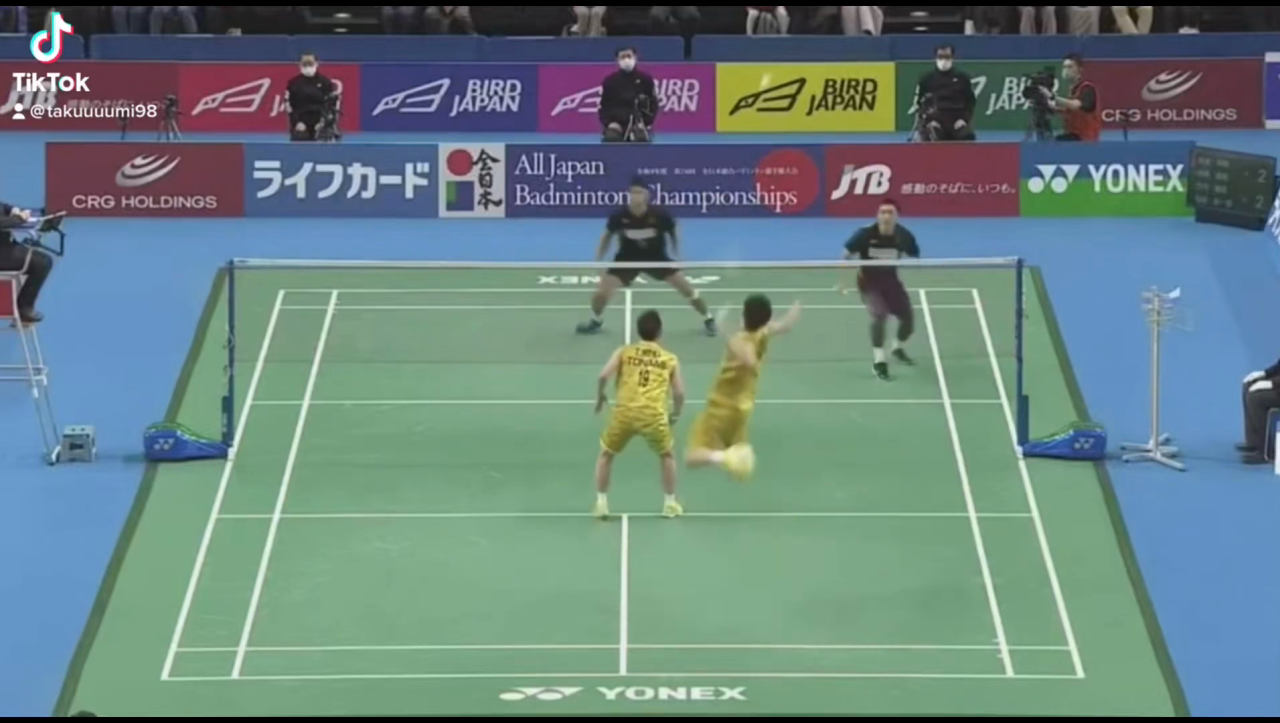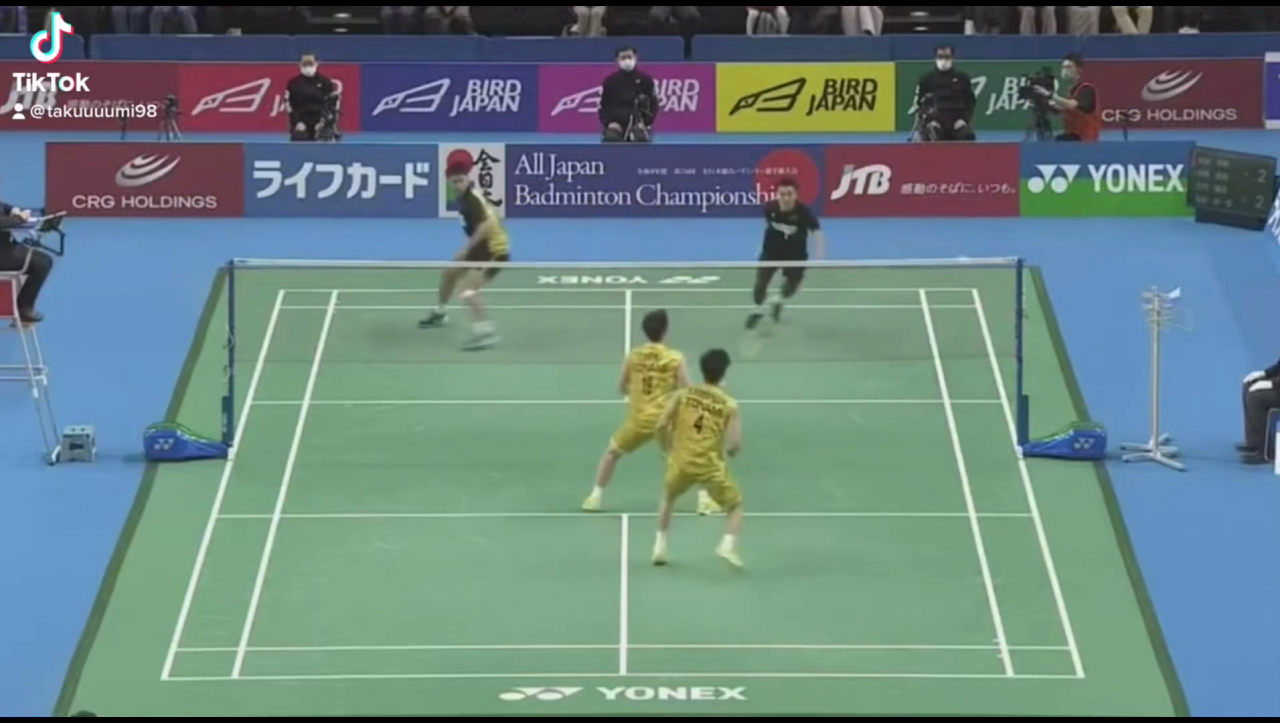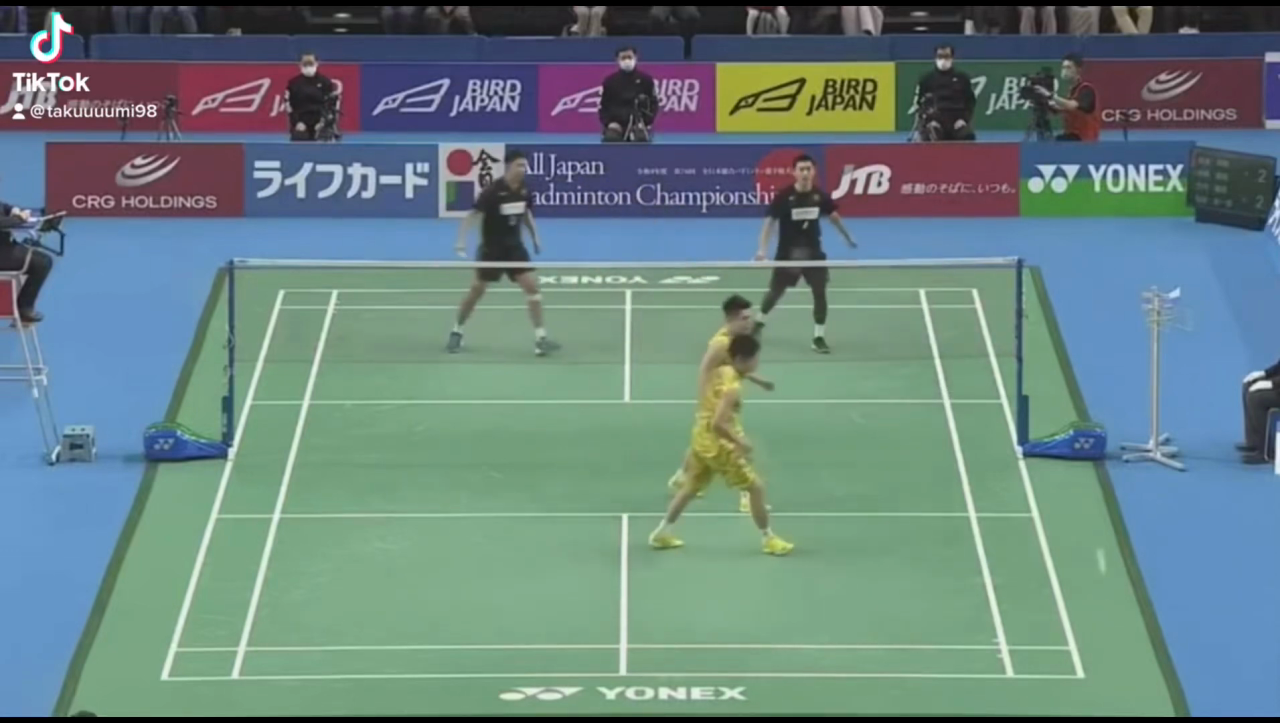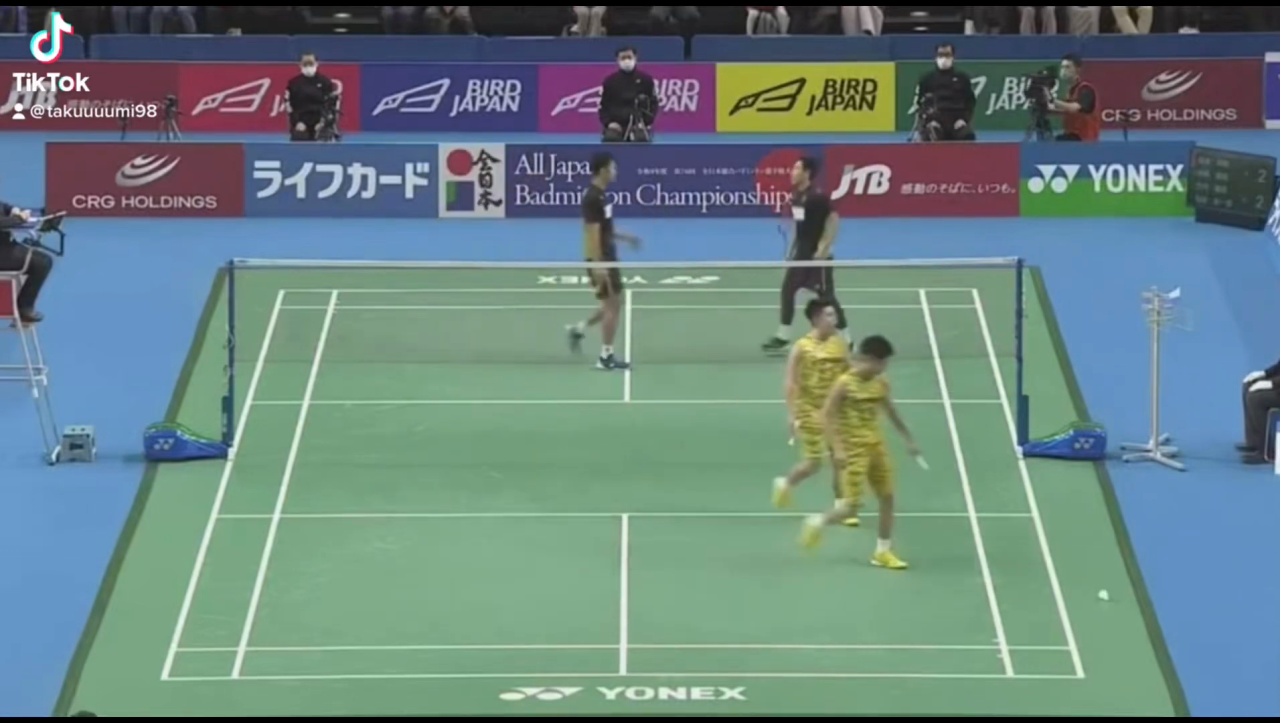
dt=0.7s
person 1, frame 1
left shoulder: (740, 342)
right shoulder: (763, 337)
left elbow: (750, 363)
right elbow: (785, 325)
right wrist: (795, 312)
left hip: (721, 407)
right hip: (741, 407)
left knee: (693, 455)
right knee: (738, 448)
left ankle: (728, 458)
person 1, frame 2
left shoulder: (684, 394)
right shoulder: (729, 404)
left elbow: (661, 426)
right elbow: (734, 445)
left wrist: (667, 444)
right wrist: (728, 451)
left hip: (680, 461)
right hip: (711, 465)
left knee: (669, 498)
right knee: (735, 508)
left ankle: (660, 547)
right ankle: (727, 545)
person 1, frame 3
left shoulder: (724, 373)
right shoulder: (733, 388)
left elbow: (705, 404)
right elbow: (717, 424)
right wrist: (740, 443)
left hip: (702, 442)
right hip: (718, 447)
left knee: (692, 487)
right knee: (756, 488)
left ankle: (662, 533)
right ankle: (768, 539)
person 1, frame 4
left shoulder: (882, 383)
right shoulder: (844, 383)
left elbow: (891, 412)
right elbow: (827, 417)
left wrist: (909, 439)
right wrist: (837, 449)
left hip: (876, 446)
right hip: (852, 450)
left knee: (888, 498)
right knee: (852, 506)
left ankle: (883, 551)
right ankle: (817, 523)
person 2, frame 1
left shoulder: (624, 352)
right shoulder: (670, 359)
left elbow: (603, 375)
right elbow: (679, 394)
left wrist: (600, 395)
right wrist: (675, 414)
left hip: (624, 413)
right hip: (654, 416)
left knee: (605, 456)
right knee: (667, 456)
left ankle: (601, 503)
right ankle: (670, 503)
person 2, frame 2
left shoulder: (632, 356)
right shoulder: (674, 358)
left elbow: (623, 388)
right elbow: (686, 388)
left hip: (638, 419)
left knee: (612, 454)
left ankle: (595, 497)
right ankle: (704, 499)
person 2, frame 3
left shoulder: (735, 338)
right shoulder: (720, 344)
right elbow: (703, 376)
left wrist: (759, 381)
left ankle: (680, 479)
right ankle: (747, 498)
person 2, frame 4
left shoulder: (840, 345)
right shoulder: (802, 348)
right elbow: (791, 383)
right wrist: (792, 416)
right hip: (812, 413)
right knee: (813, 463)
left ankle: (839, 506)
right ankle: (784, 484)
person 3, frame 1
left shoulder: (660, 214)
right shoulder: (620, 215)
left elbow: (672, 231)
right elbow: (608, 235)
left wrist: (676, 251)
right wrist: (598, 260)
left hip: (656, 256)
right hip: (629, 257)
left knee: (686, 289)
right knee: (601, 294)
left ankle: (708, 319)
right ankle: (596, 321)
person 3, frame 2
left shoulder: (471, 199)
right shoulder: (470, 193)
left elbow: (484, 227)
right elbow: (490, 216)
left wrist: (467, 249)
left hip: (495, 251)
right hip: (484, 249)
left knee: (467, 288)
right knee: (448, 275)
left ankle: (487, 332)
right ankle: (439, 314)
person 3, frame 3
left shoulder: (525, 190)
right shoulder: (492, 191)
right elbow: (472, 216)
left wrist: (534, 237)
right wrist: (461, 241)
left hip: (515, 247)
right hip: (491, 249)
left knee: (533, 287)
right knee: (476, 292)
left ankle: (541, 339)
right ankle: (457, 332)
person 3, frame 4
left shoulder: (600, 194)
right shoulder: (592, 197)
right elbow: (593, 233)
left wrist: (623, 237)
right wrist: (598, 265)
left hip: (606, 257)
right hip: (600, 259)
left knee: (611, 304)
right knee: (614, 304)
left ankle: (577, 330)
right ankle: (606, 356)
person 4, frame 1
left shoulder: (904, 236)
right shoulder: (865, 234)
left elbow: (915, 258)
right elbow: (846, 256)
left hip: (890, 280)
right hip: (868, 280)
left knee: (907, 317)
right knee: (879, 315)
left ankle: (898, 348)
right ankle: (879, 361)
person 4, frame 2
left shoulder: (805, 212)
right shoulder: (770, 207)
left elbow: (818, 235)
left wrist: (820, 253)
right wrist: (770, 238)
left hip: (796, 253)
right hip: (773, 250)
left knee: (792, 286)
right knee: (761, 282)
left ankle: (777, 303)
right ankle: (757, 312)
person 4, frame 3
left shoulder: (820, 196)
right shoulder: (784, 196)
left elbow: (833, 217)
right elbow: (769, 223)
left wrist: (848, 238)
right wrist: (762, 249)
left hip: (813, 252)
right hip: (787, 253)
left knee: (820, 294)
right knee: (776, 292)
left ankle: (818, 337)
right ankle: (760, 322)
person 4, frame 4
left shoulder: (815, 196)
right shoulder: (798, 196)
left elbow: (834, 222)
left wrist: (822, 249)
right wrist: (792, 249)
left hip: (816, 256)
right hip: (802, 255)
left knee: (827, 298)
right knee: (787, 289)
left ankle: (845, 341)
right ankle: (782, 339)
